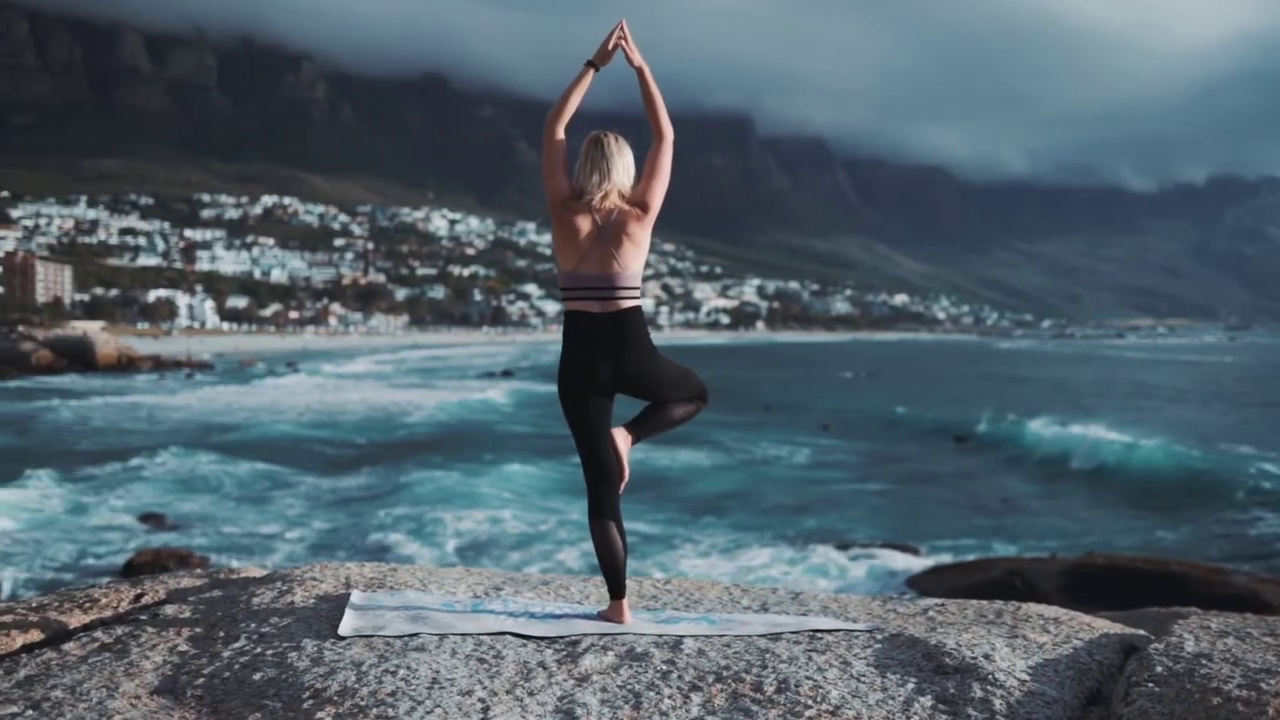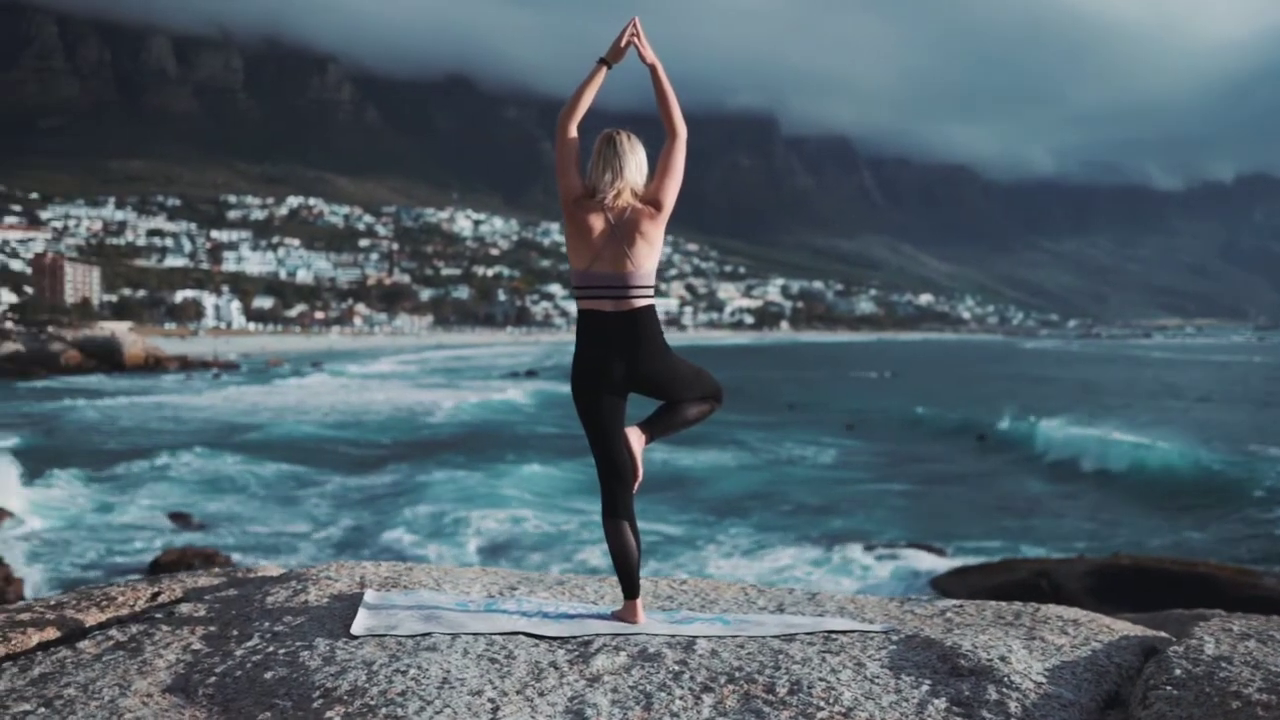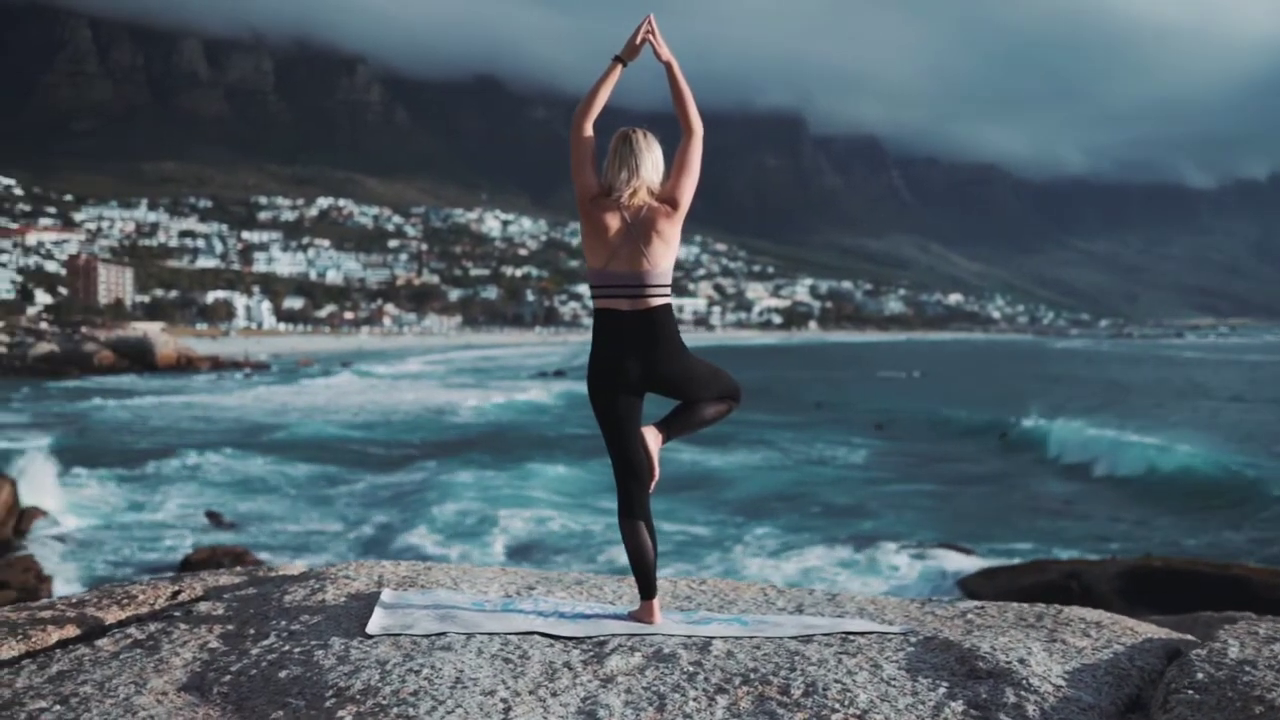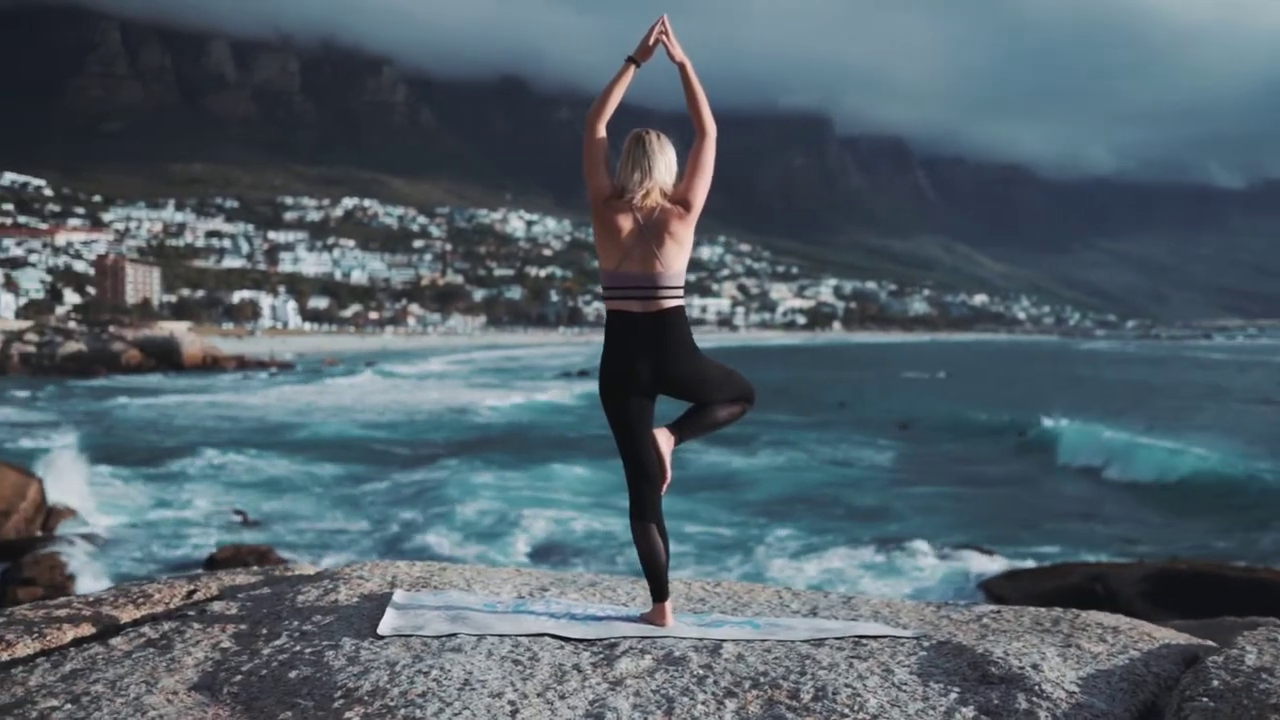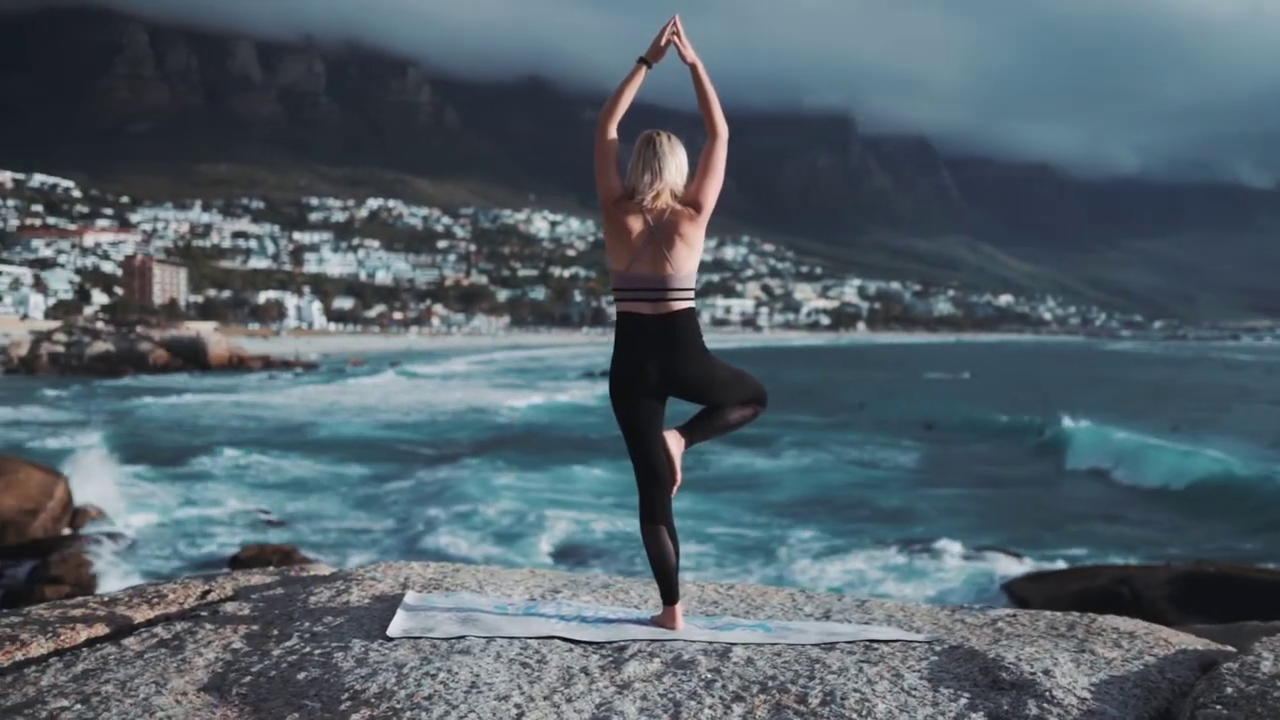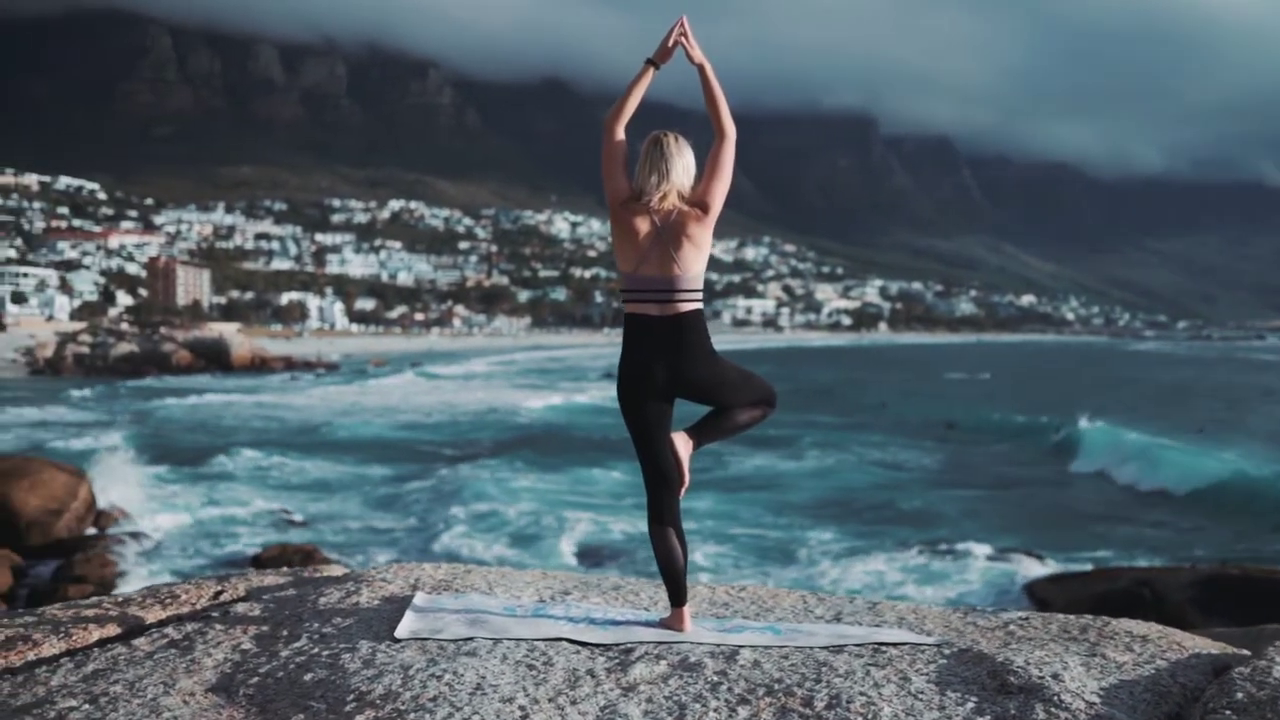
dt=0.3s
person 1, frame 1
left shoulder: (564, 214)
right shoulder: (640, 216)
left elbow: (554, 130)
right elbow: (666, 136)
left wrist: (595, 64)
right wrist: (639, 65)
left hip: (580, 359)
right hip: (631, 353)
left knee: (601, 487)
right knee: (695, 392)
left ankle: (619, 605)
right ankle: (629, 436)
person 1, frame 2
left shoulder: (577, 212)
right shoulder: (653, 214)
left elbow: (566, 127)
right elbow: (679, 133)
left wrist: (607, 61)
right wrist: (651, 61)
left hip: (593, 359)
right hip: (644, 352)
left knee: (614, 487)
right knee: (710, 392)
left ankle: (632, 606)
right ankle: (642, 435)
person 1, frame 3
left shoulder: (593, 212)
right shoulder: (669, 213)
left elbow: (581, 126)
right elbow: (694, 131)
left wrist: (622, 59)
right wrist: (667, 59)
left hip: (609, 357)
right hip: (661, 351)
left knee: (631, 487)
right knee: (728, 392)
left ankle: (649, 606)
right ankle: (660, 434)
person 1, frame 4
left shoulder: (605, 213)
right shoulder: (682, 215)
left elbow: (594, 127)
right elbow: (708, 132)
left wrist: (635, 60)
right wrist: (681, 60)
left hip: (621, 359)
right hip: (673, 353)
left knee: (642, 490)
right knee: (741, 394)
left ankle: (661, 608)
right ankle: (672, 436)
person 1, frame 5
left shoulder: (616, 215)
right shoulder: (692, 217)
left elbow: (606, 128)
right elbow: (719, 132)
left wrist: (648, 61)
right wrist: (691, 60)
left hip: (631, 360)
right hip: (683, 356)
left knee: (653, 491)
right knee: (754, 396)
left ankle: (671, 610)
right ankle: (682, 437)
person 1, frame 6
left shoulder: (624, 216)
right shoulder: (700, 218)
left elbow: (613, 130)
right elbow: (727, 134)
left wrist: (655, 62)
right wrist: (700, 62)
left hip: (639, 362)
right hip: (690, 357)
left knee: (661, 493)
right knee: (763, 397)
left ankle: (679, 613)
right ankle: (690, 439)
